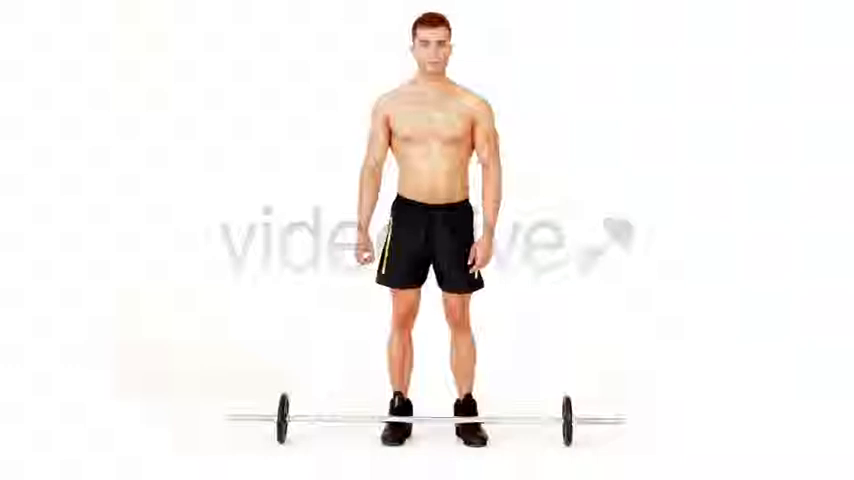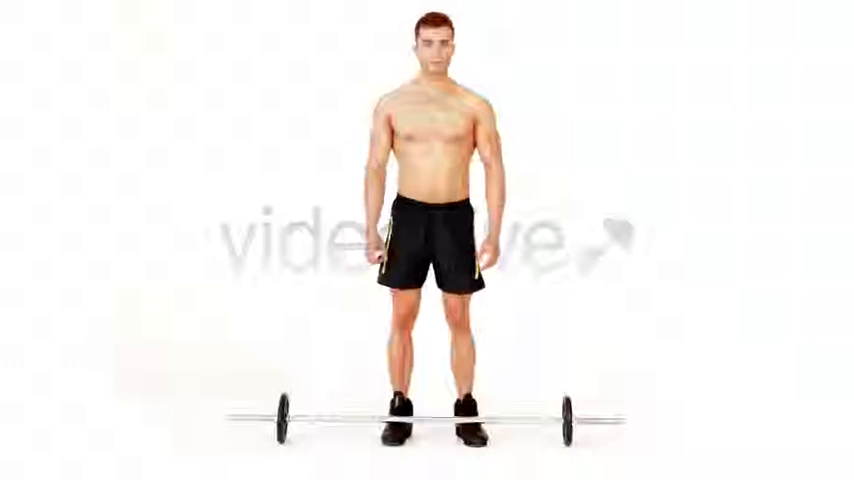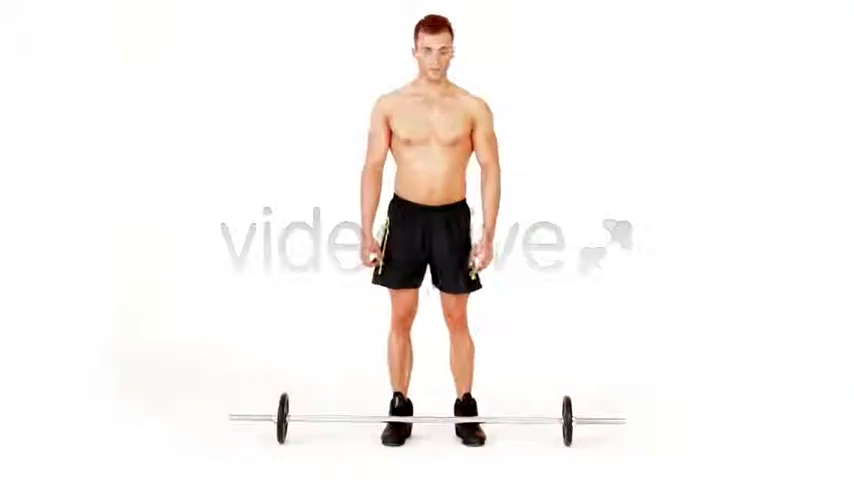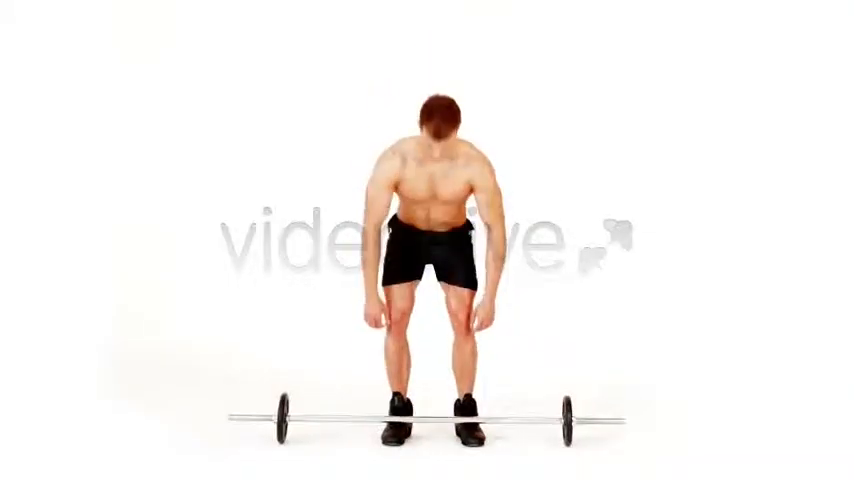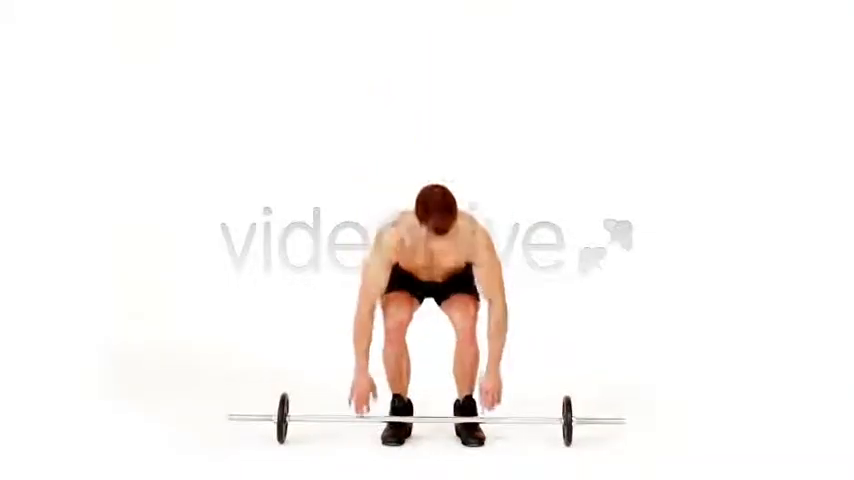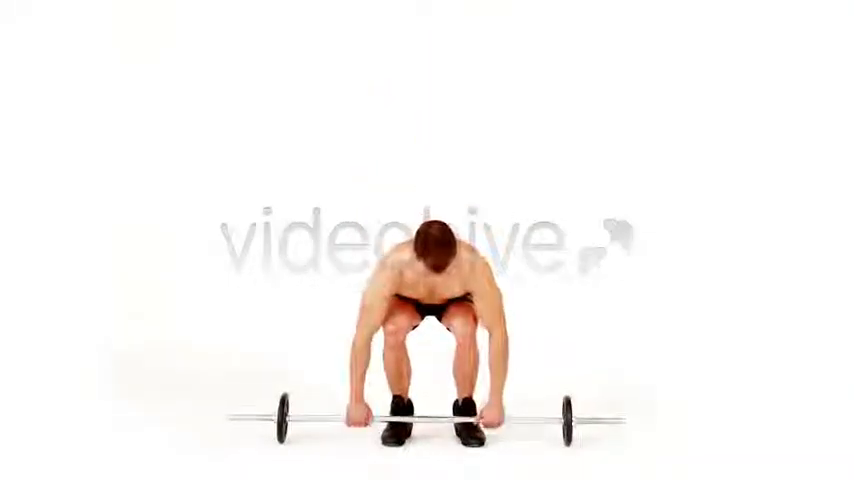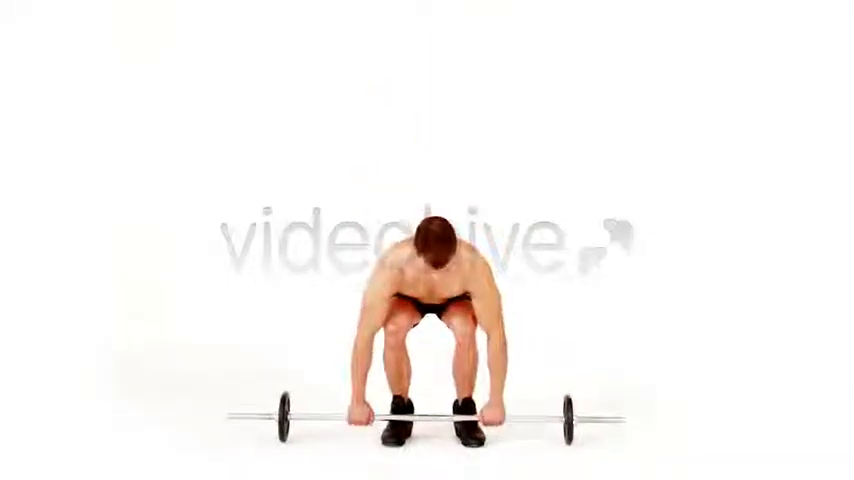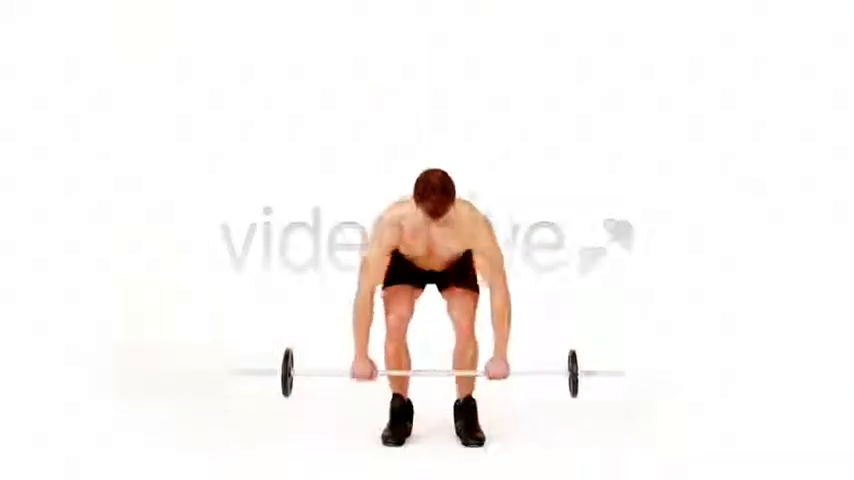
dt=0.4s
person 1, frame 1
left shoulder: (474, 106)
right shoulder: (389, 104)
left elbow: (491, 169)
right elbow: (372, 168)
left wrist: (487, 233)
right wrist: (362, 230)
left hip: (456, 218)
right hip: (408, 216)
left knee: (459, 319)
right knee: (402, 318)
left ankle: (466, 409)
right ankle: (400, 408)
person 1, frame 2
left shoulder: (476, 106)
right shoulder: (390, 104)
left elbow: (493, 169)
right elbow: (375, 168)
left wrist: (493, 234)
right wrist: (372, 230)
left hip: (456, 218)
right hip: (408, 216)
left knee: (458, 319)
right knee: (401, 319)
left ankle: (465, 409)
right ankle: (399, 409)
person 1, frame 3
left shoulder: (474, 107)
right shoulder: (389, 105)
left elbow: (490, 171)
right elbow: (372, 169)
left wrist: (487, 234)
right wrist: (367, 232)
left hip: (453, 220)
right hip: (405, 217)
left knee: (457, 321)
right knee: (401, 319)
left ankle: (465, 409)
right ankle: (400, 408)
person 1, frame 4
left shoulder: (476, 165)
right shoulder: (392, 161)
left elbow: (496, 229)
right elbow: (371, 226)
left wrist: (490, 297)
right wrist: (370, 293)
left hip: (455, 236)
right hip: (407, 234)
left knee: (463, 320)
right knee: (395, 317)
left ankle: (466, 409)
right ankle: (399, 407)
person 1, frame 5
left shoulder: (474, 236)
right shoulder: (392, 237)
left elbow: (497, 302)
right elbow: (366, 304)
left wrist: (493, 370)
right wrist: (361, 372)
left hip: (455, 277)
right hip: (406, 275)
left knee: (466, 327)
right knee: (394, 325)
left ankle: (465, 409)
right ankle: (400, 408)
person 1, frame 6
left shoulder: (474, 266)
right shoulder: (392, 267)
left elbow: (498, 332)
right elbow: (363, 335)
left wrist: (495, 400)
right wrist: (356, 400)
left hip: (455, 299)
right hip: (407, 299)
left knee: (466, 330)
right knee: (393, 329)
left ankle: (465, 409)
right ankle: (400, 408)
person 1, frame 7
left shoulder: (474, 266)
right shoulder: (392, 265)
left elbow: (495, 333)
right elbow: (365, 334)
left wrist: (496, 400)
right wrist: (358, 400)
left hip: (456, 297)
right hip: (407, 297)
left knee: (465, 331)
right knee: (394, 329)
left ankle: (465, 408)
right ankle: (400, 407)
person 1, frame 8
left shoulder: (474, 224)
right shoulder: (391, 223)
left elbow: (498, 289)
right elbow: (366, 289)
left wrist: (500, 356)
right wrist: (360, 356)
left hip: (457, 264)
right hip: (405, 262)
left knee: (464, 325)
right knee: (395, 323)
left ankle: (465, 408)
right ankle: (400, 407)
